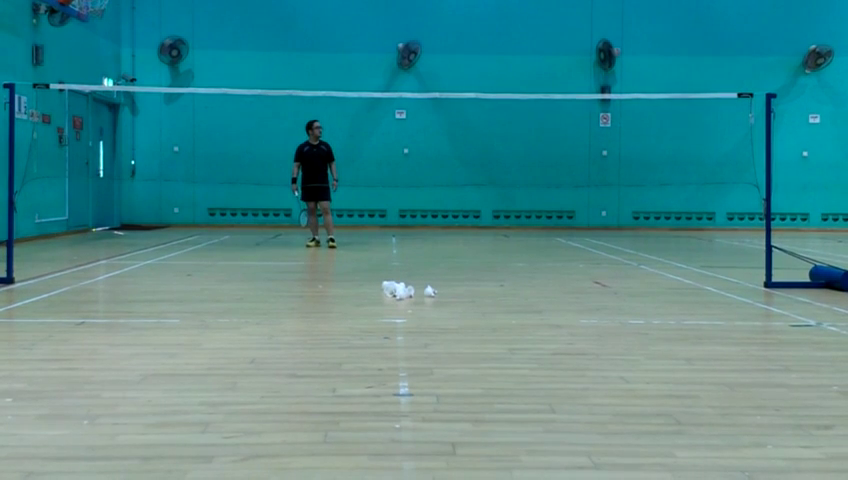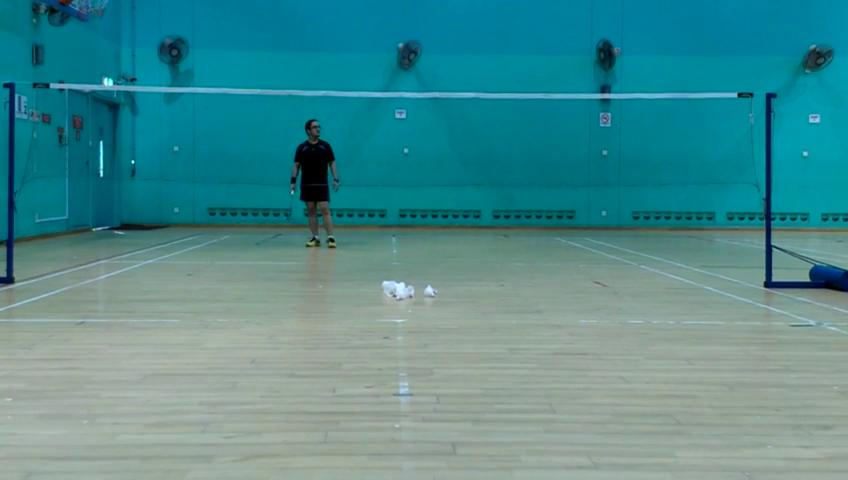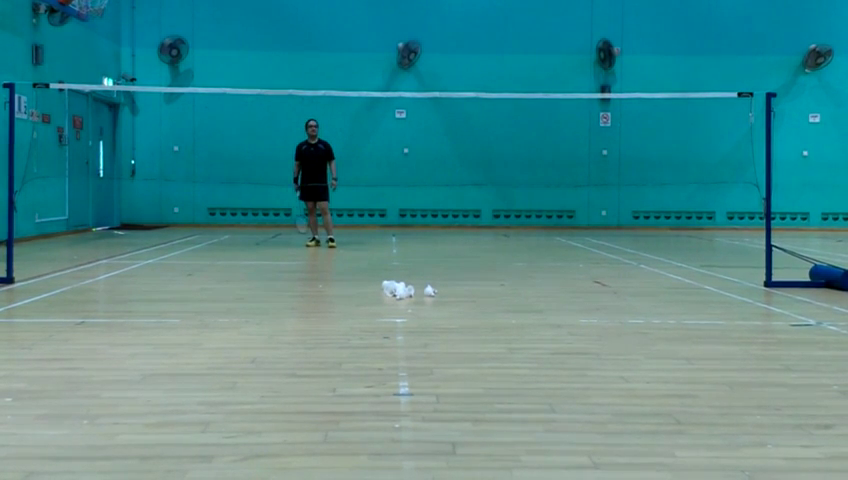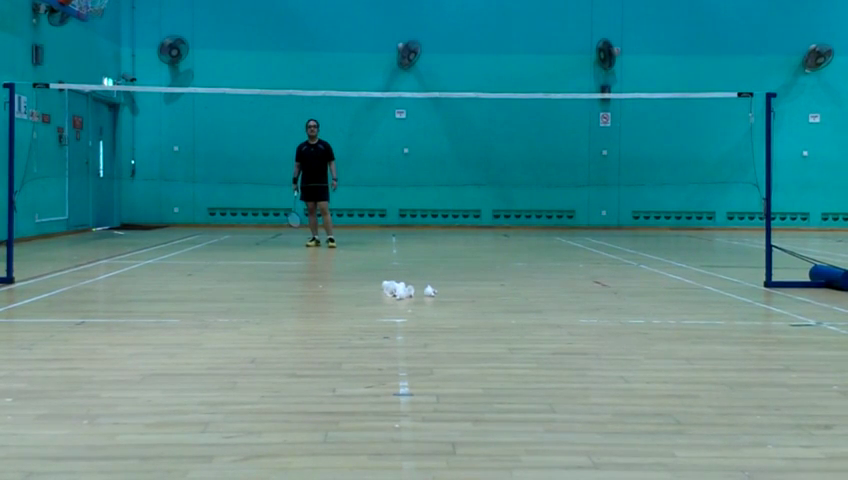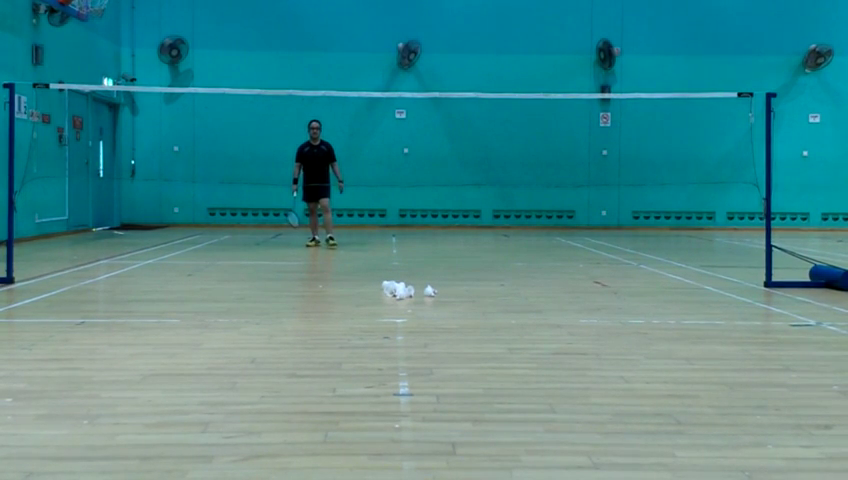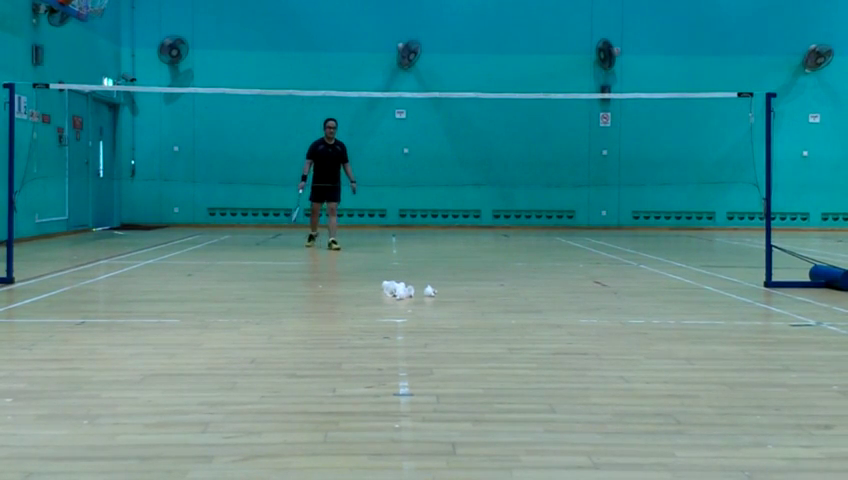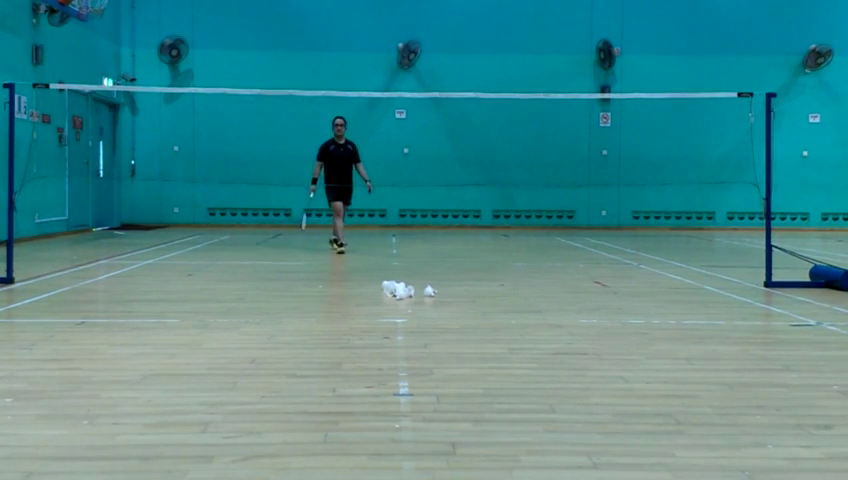
dt=0.5s
person 1, frame 1
left shoulder: (326, 146)
right shoulder: (302, 148)
left elbow: (332, 163)
right elbow: (296, 165)
left wrist: (335, 179)
right wrist: (294, 181)
left hip: (323, 184)
right hip: (307, 185)
left knee: (326, 210)
right knee: (311, 211)
left ankle: (331, 238)
right ankle: (315, 238)
person 1, frame 2
left shoulder: (325, 146)
right shoulder: (301, 147)
left elbow: (332, 163)
right elbow: (296, 165)
left wrist: (336, 179)
right wrist: (293, 181)
left hip: (322, 184)
right hip: (307, 185)
left knee: (325, 210)
right knee: (311, 211)
left ankle: (331, 238)
right ankle: (315, 238)
person 1, frame 3
left shoulder: (325, 145)
right shoulder: (301, 146)
left elbow: (331, 162)
right elbow: (297, 165)
left wrist: (334, 178)
right wrist: (296, 181)
left hip: (321, 184)
right hip: (306, 184)
left knee: (324, 210)
right knee: (311, 211)
left ankle: (330, 237)
right ankle: (315, 238)
person 1, frame 4
left shoulder: (325, 145)
right shoulder: (301, 147)
left elbow: (331, 163)
right elbow: (297, 165)
left wrist: (334, 178)
right wrist: (295, 181)
left hip: (322, 184)
right hip: (307, 185)
left knee: (324, 210)
right knee: (311, 211)
left ankle: (330, 238)
right ankle: (315, 238)
person 1, frame 5
left shoulder: (327, 146)
right shoulder: (302, 148)
left elbow: (333, 164)
right elbow: (298, 166)
left wrist: (340, 180)
right wrist: (295, 182)
left hip: (324, 184)
right hip: (308, 185)
left knee: (326, 208)
right knee: (312, 211)
left ankle: (330, 236)
right ankle: (315, 238)
person 1, frame 6
left shoulder: (341, 146)
right shoulder: (316, 145)
left elbow: (346, 164)
right elbow: (308, 162)
left wrist: (352, 181)
right wrist: (303, 179)
left hip: (334, 185)
right hip: (318, 184)
left knee: (332, 212)
right knee: (315, 211)
left ankle: (332, 240)
right ankle: (313, 233)
person 1, frame 7
left shoulder: (352, 146)
right shoulder: (326, 146)
left elbow: (358, 165)
right elbow: (319, 165)
left wrist: (367, 180)
right wrist: (314, 182)
left hip: (347, 186)
right hip: (332, 185)
left knee: (341, 215)
right knee: (338, 213)
left ankle: (334, 238)
right ankle: (340, 243)
